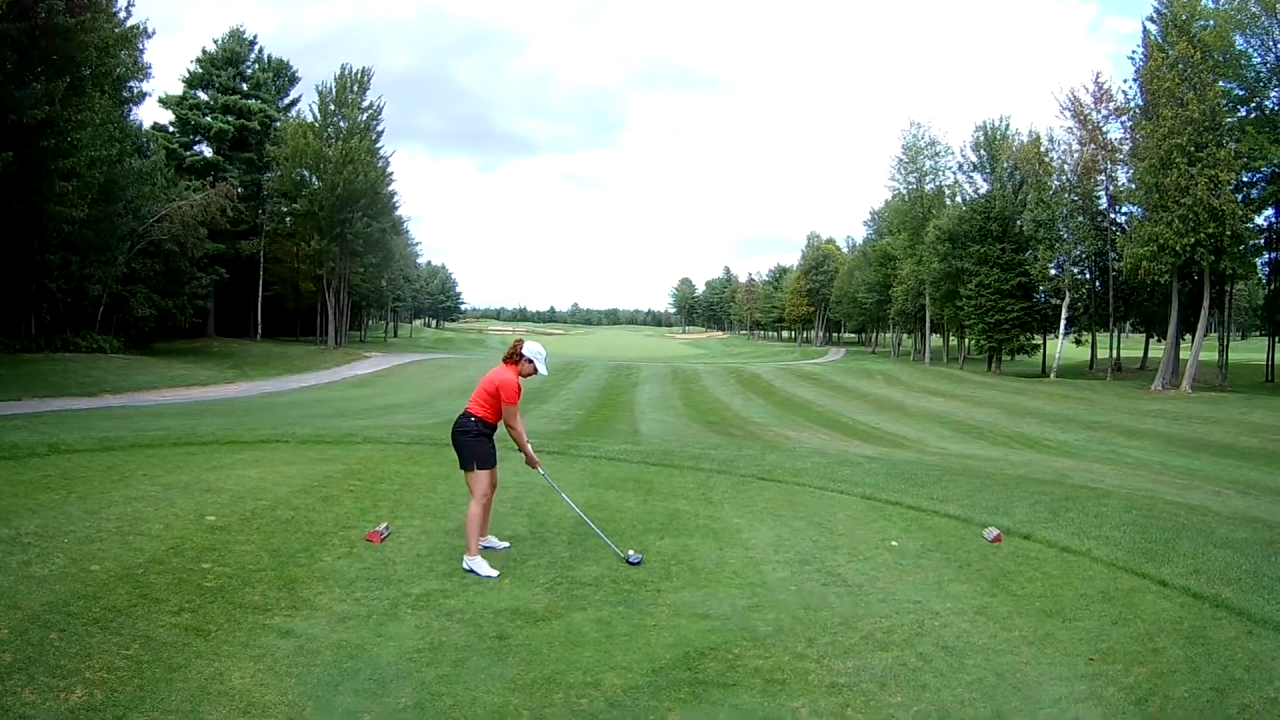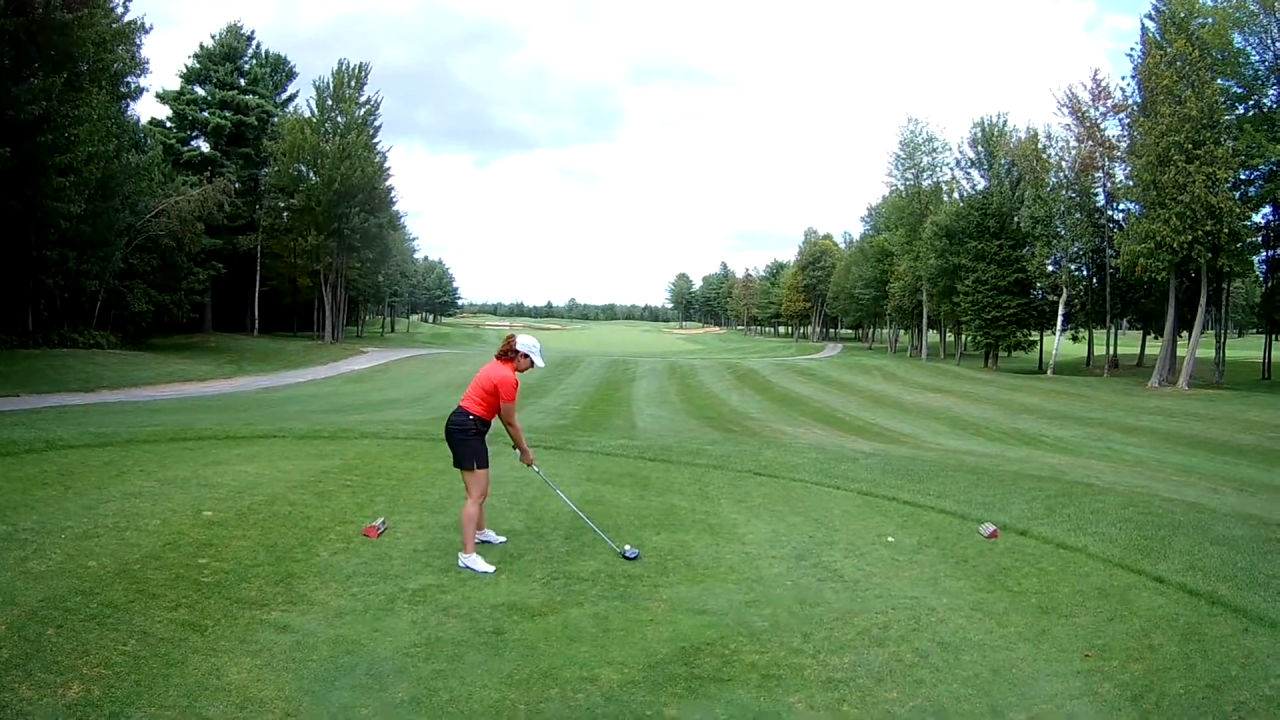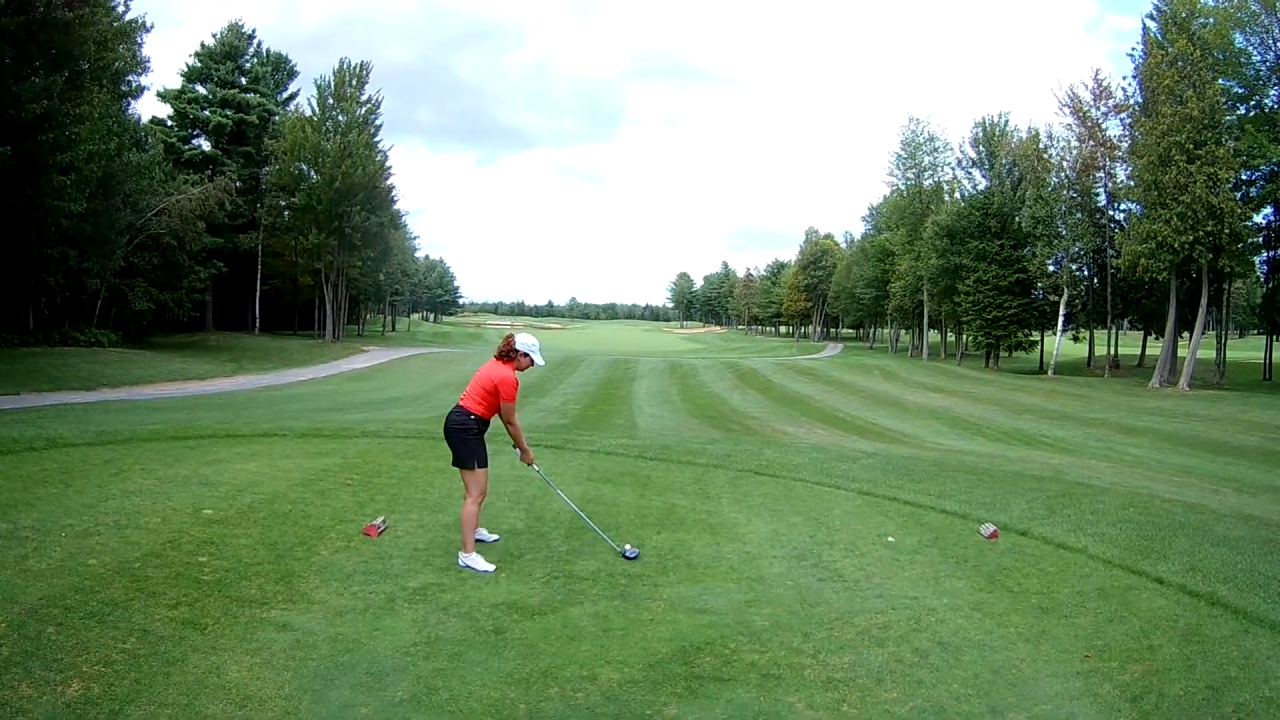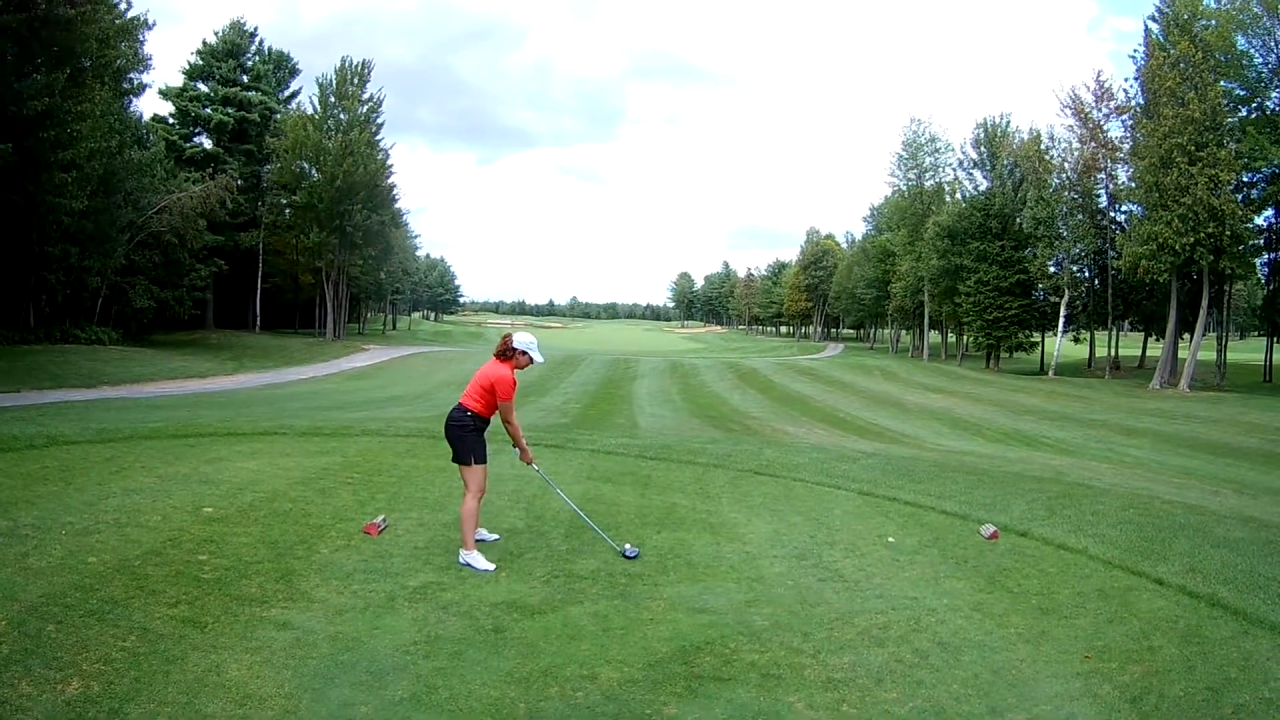
dt=0.2s
person 1, frame 1
left shoulder: (507, 373)
right shoulder: (508, 380)
left elbow: (514, 416)
right elbow: (511, 424)
left wrist: (527, 445)
right wrist: (529, 455)
left hip: (478, 430)
right hip: (472, 432)
left knee: (490, 486)
right knee: (480, 496)
left ankle: (483, 537)
right ankle: (472, 557)
person 1, frame 2
left shoulder: (499, 366)
right shoulder: (507, 378)
left elbow: (503, 413)
right elbow: (510, 422)
left wrist: (519, 444)
right wrist: (525, 451)
left hip: (464, 425)
right hip: (467, 429)
left knee: (480, 486)
right knee: (477, 494)
left ankle: (480, 531)
right ankle: (467, 555)
person 1, frame 3
left shoulder: (498, 365)
right shoulder: (507, 378)
left elbow: (504, 414)
right elbow: (510, 421)
left wrist: (521, 444)
right wrist: (525, 450)
left hip: (461, 423)
right hip: (467, 428)
left knee: (477, 486)
right knee: (476, 493)
left ankle: (474, 530)
right ankle: (467, 554)
person 1, frame 4
left shoulder: (502, 366)
right shoulder: (503, 376)
left elbow: (509, 410)
right elbow: (508, 420)
left wrist: (522, 440)
right wrist: (523, 449)
left hip: (468, 424)
right hip: (465, 427)
left knee: (478, 481)
right knee: (475, 490)
left ankle: (474, 530)
right ankle: (468, 551)
